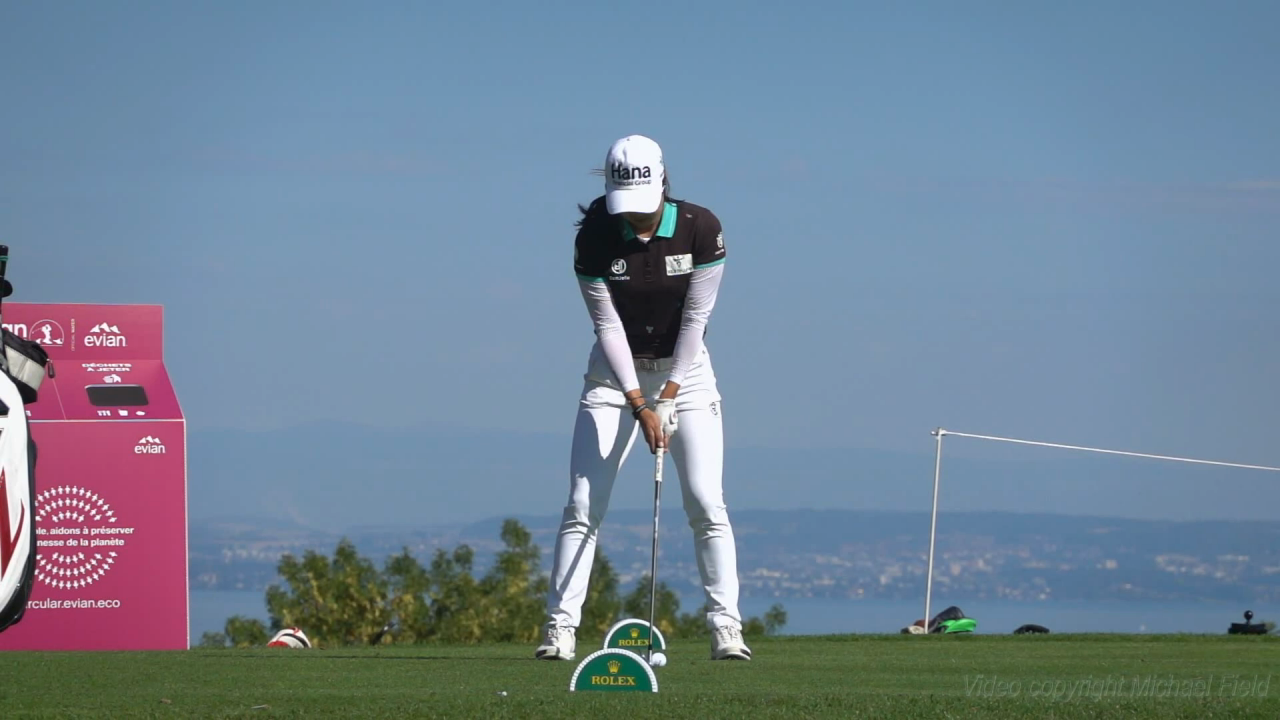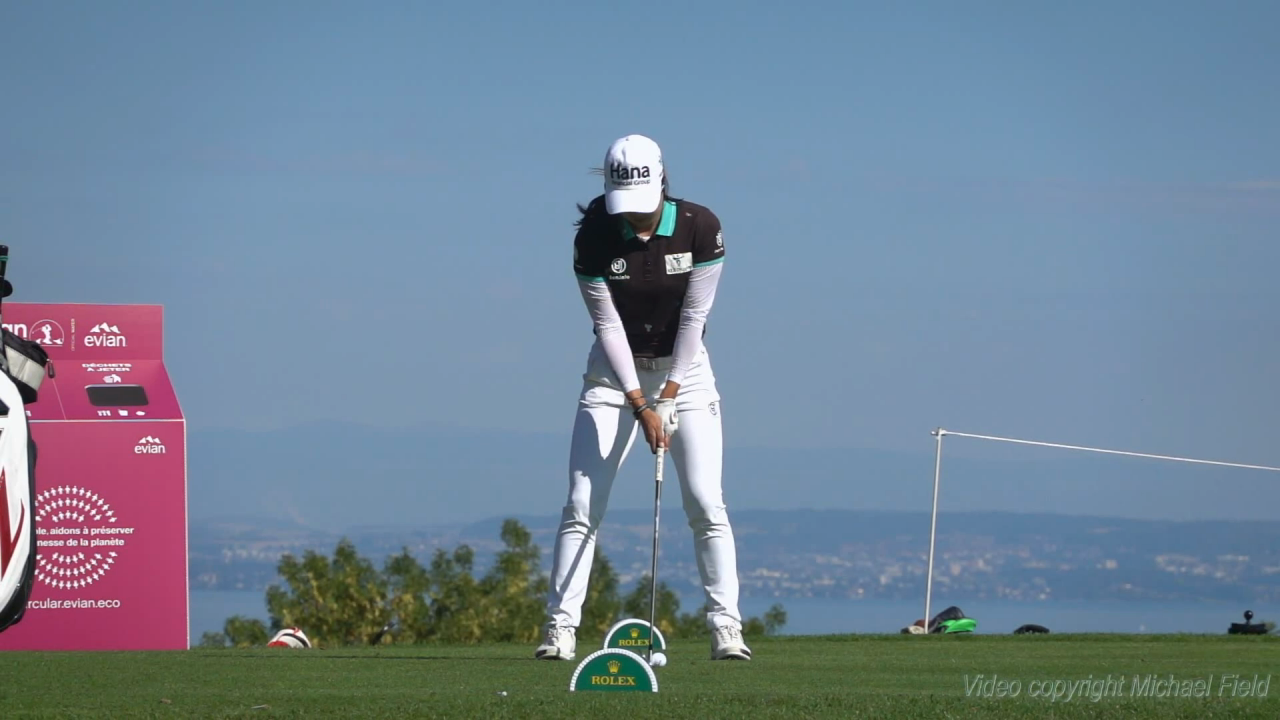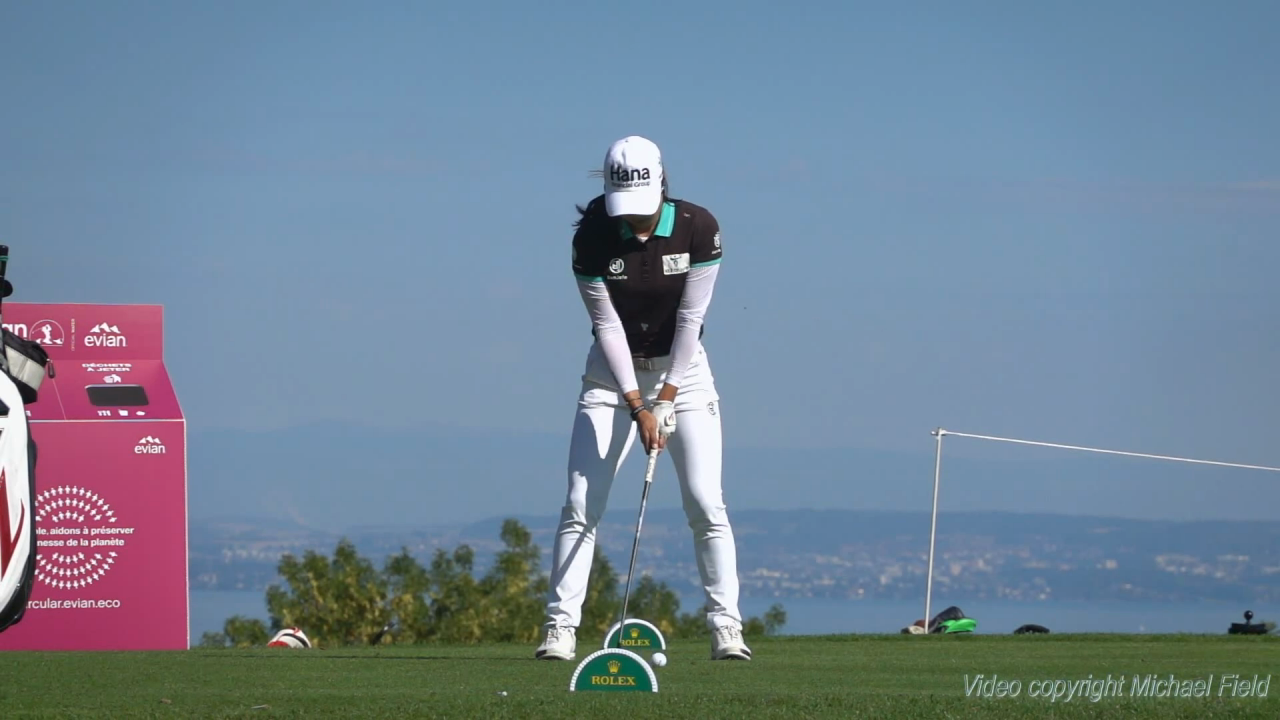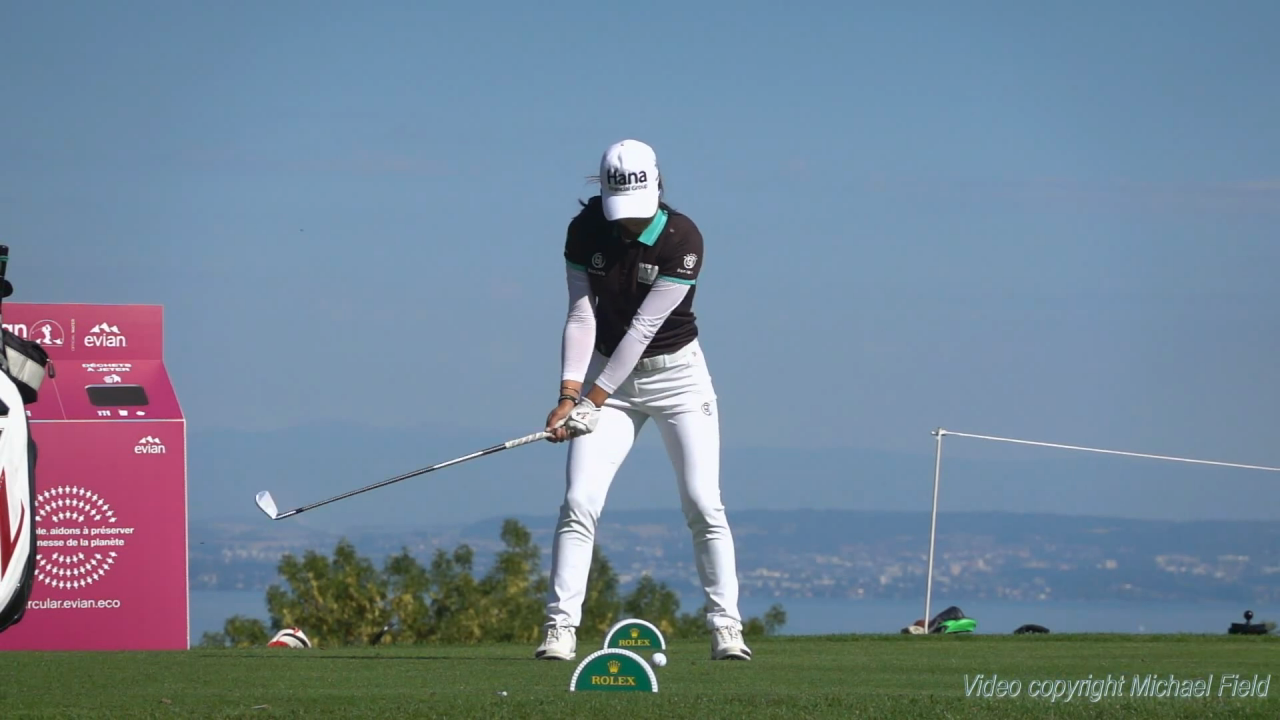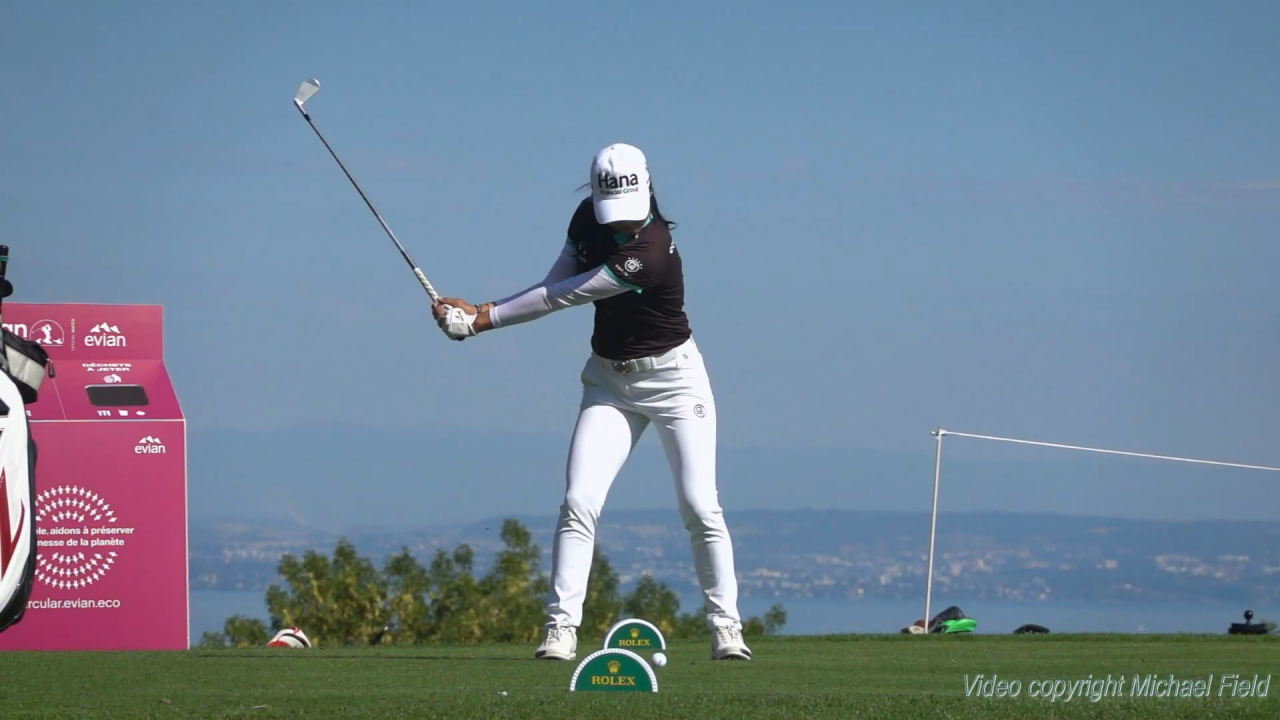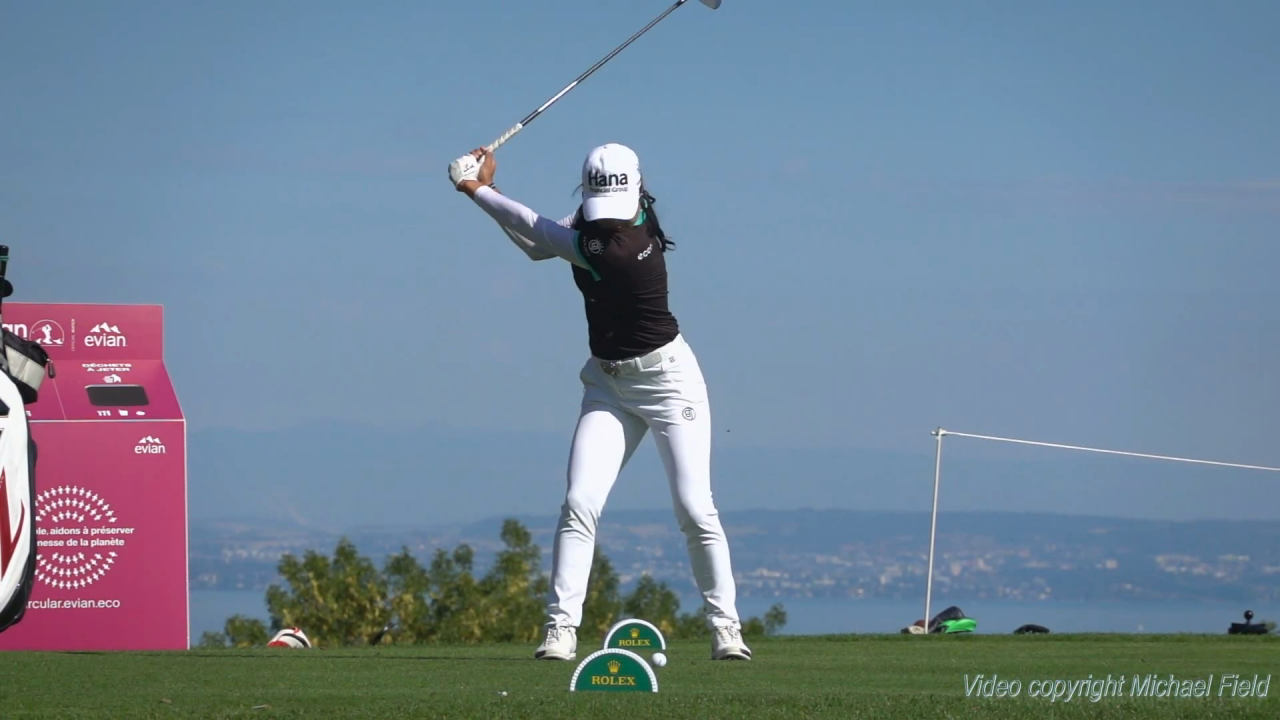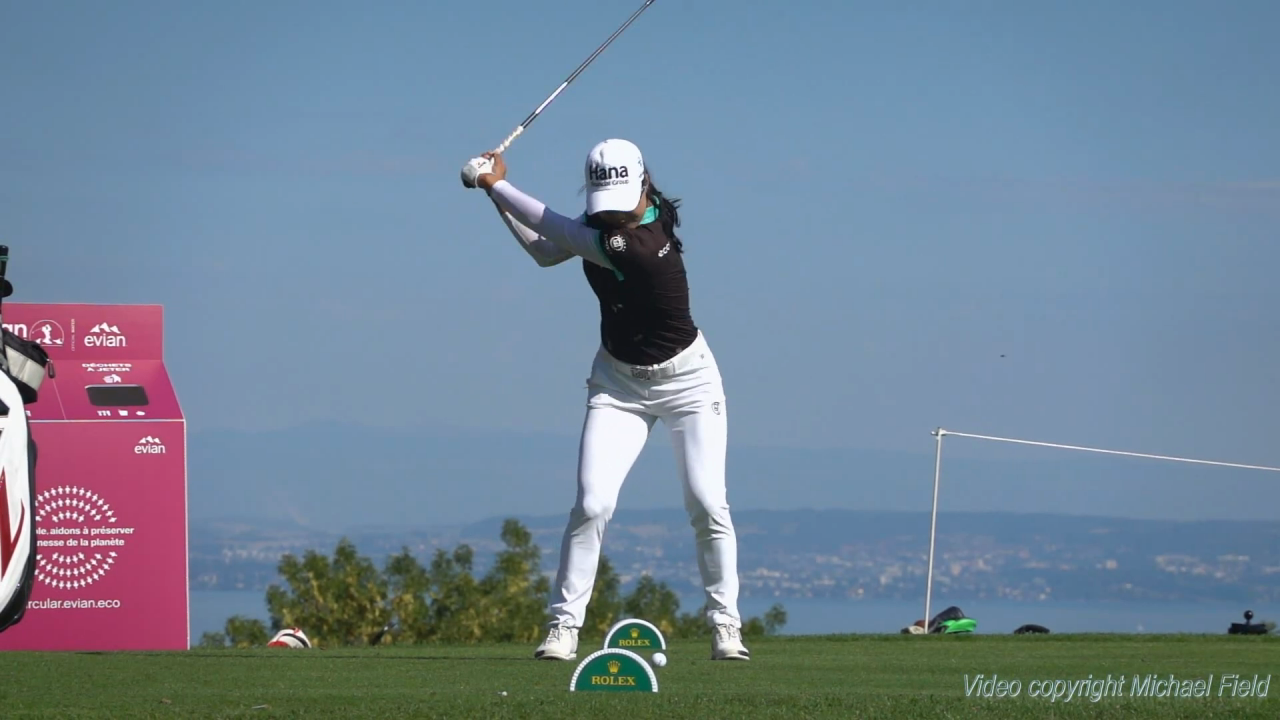
dt=0.7s
person 1, frame 1
left shoulder: (701, 228)
right shoulder: (594, 237)
left elbow: (696, 318)
right elbow: (608, 326)
left wrist: (667, 397)
right wrist: (638, 405)
left hip: (685, 371)
right hip: (615, 372)
left knee: (706, 502)
right knee: (583, 502)
left ankle: (726, 626)
right ankle: (560, 626)
person 1, frame 2
left shoulder: (700, 227)
right shoulder: (594, 237)
left elbow: (694, 317)
right elbow: (608, 325)
left wrist: (667, 397)
right wrist: (639, 405)
left hip: (684, 369)
right hip: (614, 371)
left knee: (705, 500)
right knee: (582, 502)
left ankle: (726, 626)
right ankle: (560, 626)
person 1, frame 3
left shoulder: (698, 227)
right shoulder: (592, 237)
left elbow: (690, 318)
right elbow: (607, 326)
left wrist: (665, 399)
right wrist: (637, 407)
left hip: (683, 370)
right hip: (613, 373)
left knee: (705, 501)
right knee: (582, 501)
left ankle: (726, 625)
right ankle: (560, 626)
person 1, frame 4
left shoulder: (682, 238)
right shoulder: (585, 231)
left elbow: (643, 326)
right elbow: (581, 317)
left wrist: (592, 398)
right wrist: (569, 393)
left hip: (676, 373)
right hip: (605, 371)
left knee: (702, 503)
right knee: (579, 501)
left ankle: (727, 626)
right ankle: (560, 626)
person 1, frame 5
left shoulder: (651, 252)
right shoulder: (587, 217)
left elbow: (562, 297)
right elbow: (554, 287)
left wrist: (486, 317)
right wrist: (479, 308)
left hip: (672, 377)
right hip: (608, 379)
left knee: (699, 504)
right knee: (579, 502)
left ankle: (726, 626)
right ankle: (561, 627)
person 1, frame 6
left shoulder: (617, 251)
right shoulder: (598, 218)
left elbow: (540, 232)
right elbow: (539, 246)
left wrist: (478, 189)
right wrist: (485, 187)
left hip: (667, 379)
right hip: (608, 382)
left knee: (694, 508)
right knee: (579, 504)
left ankle: (726, 626)
right ankle: (560, 629)
person 1, frame 7
left shoulder: (650, 243)
right shoulder: (602, 221)
left elbow: (562, 231)
right elbow: (546, 251)
left wrist: (496, 183)
right wrist: (498, 192)
left hip: (689, 378)
right hip: (619, 382)
left knee: (708, 504)
right knee: (593, 505)
left ankle: (726, 626)
right ankle: (563, 626)
